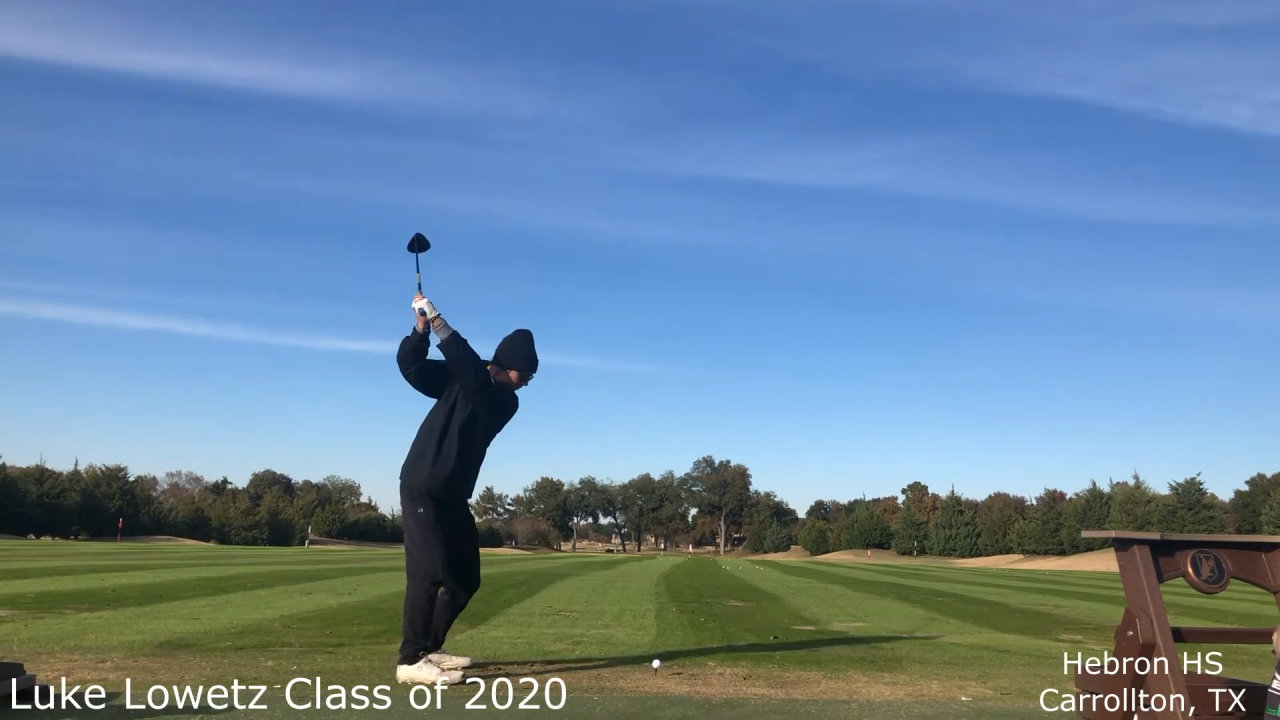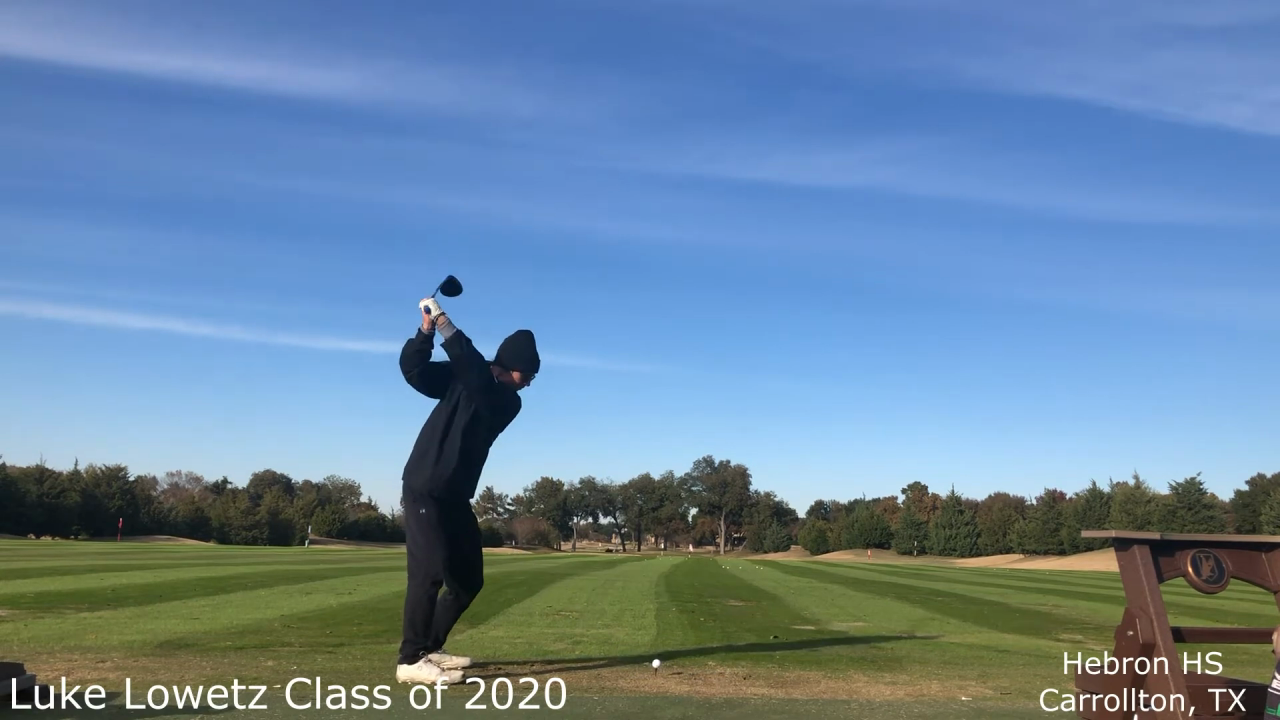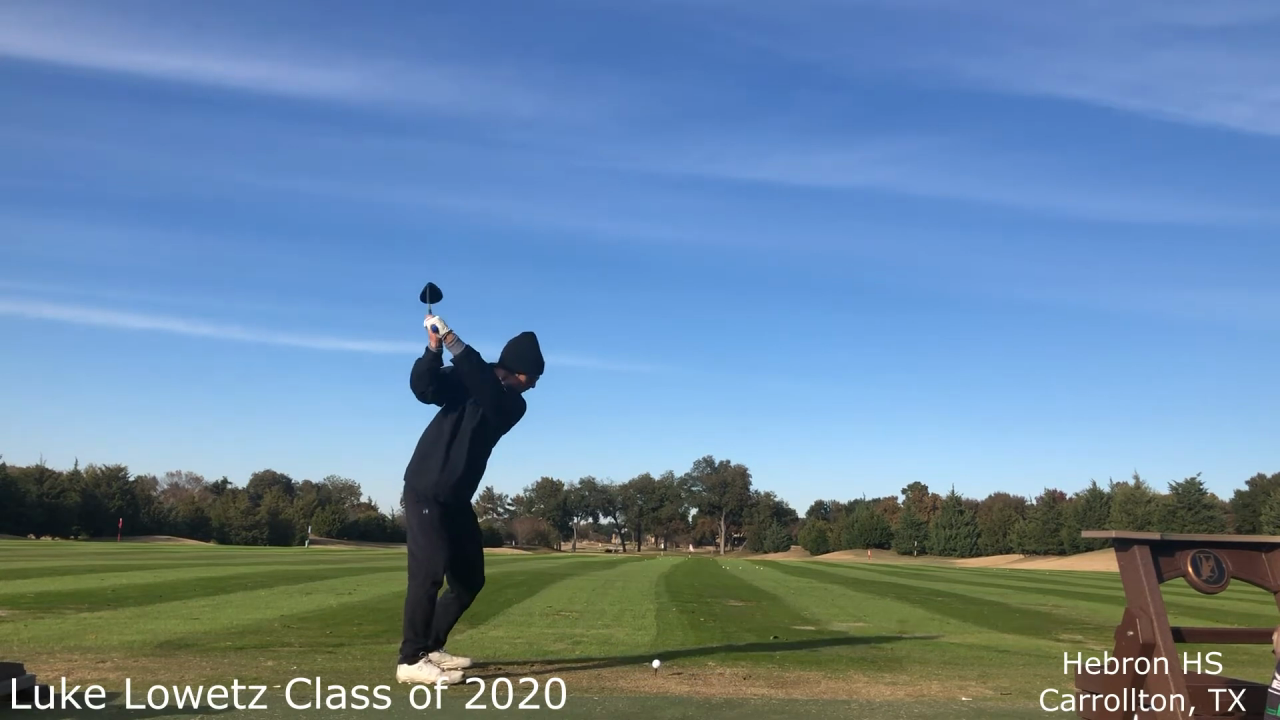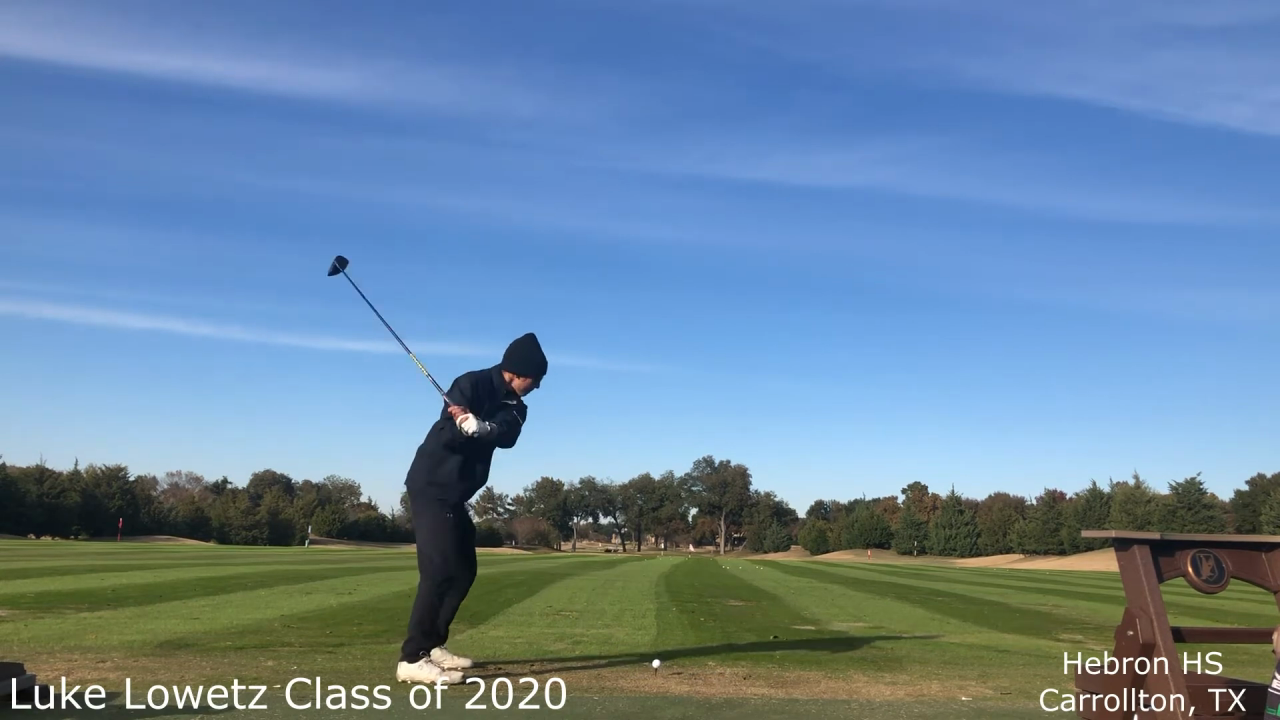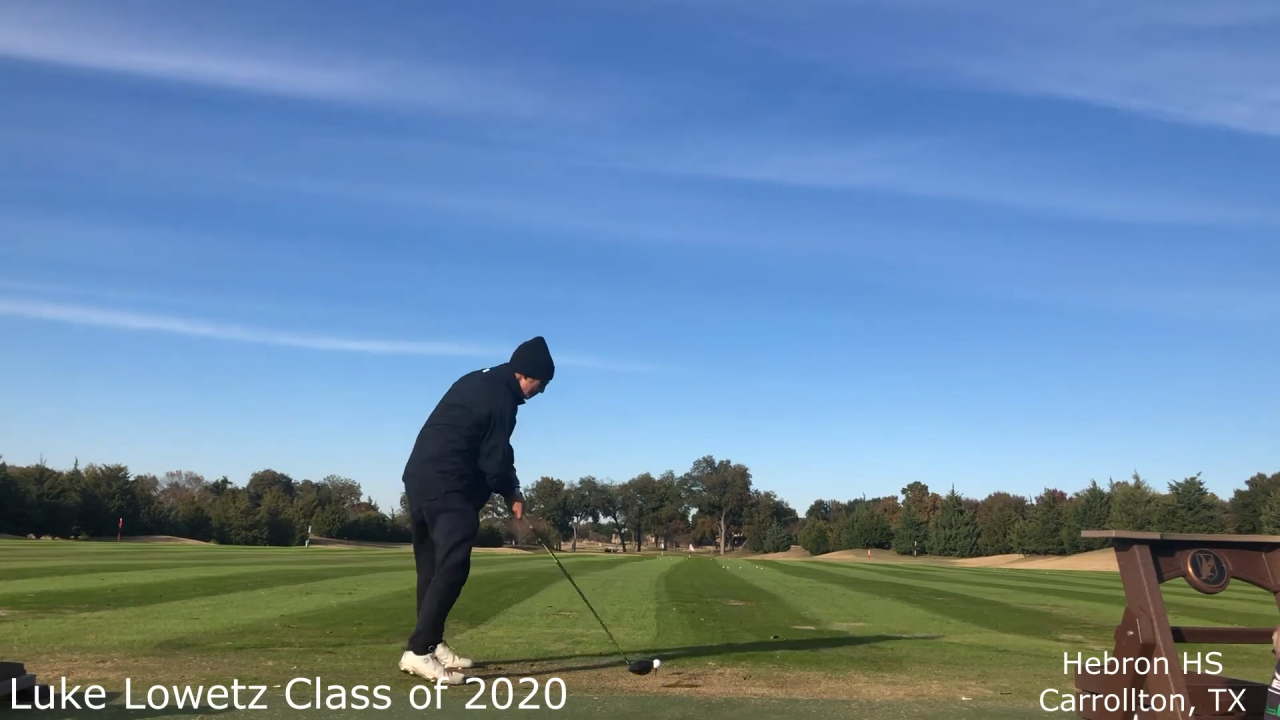
dt=0.1s
person 1, frame 1
left shoulder: (504, 402)
right shoulder: (454, 375)
left elbow: (472, 371)
right elbow: (410, 366)
left wrist: (436, 321)
right wrist: (421, 328)
left hip: (454, 496)
right hip: (421, 488)
left knee: (465, 578)
right knee: (428, 571)
left ankle: (430, 647)
right ankle: (411, 659)
person 1, frame 2
left shoulder: (509, 402)
right shoulder: (456, 374)
left elbow: (475, 372)
right elbow: (412, 370)
left wrist: (441, 321)
right wrist: (426, 329)
left hip: (456, 495)
right hip: (424, 487)
left knee: (469, 578)
right knee: (429, 570)
left ankle: (430, 646)
right ankle: (411, 659)
person 1, frame 3
left shoulder: (513, 404)
right shoulder: (462, 379)
left elbow: (485, 384)
right elbow: (423, 386)
left wrist: (450, 340)
right wrist: (434, 348)
left hip: (457, 497)
right hip: (426, 489)
left knee: (469, 578)
right knee: (430, 571)
left ankle: (430, 647)
right ankle: (411, 660)
person 1, frame 4
left shoulder: (515, 408)
right shoulder: (475, 384)
left elbow: (503, 436)
right elbow: (458, 413)
left wrist: (476, 425)
left hip: (450, 495)
right hip: (433, 490)
left knee: (462, 571)
right knee: (442, 571)
left ankle: (432, 647)
right ankle: (413, 659)
person 1, frame 5
left shoulder: (479, 381)
right shoulder: (501, 399)
right elbow: (494, 458)
left wrist: (507, 490)
right wrist: (512, 494)
left hip: (423, 480)
right hip: (447, 488)
left knee: (431, 567)
right knee: (452, 566)
left ankle: (432, 645)
right ankle: (419, 651)
